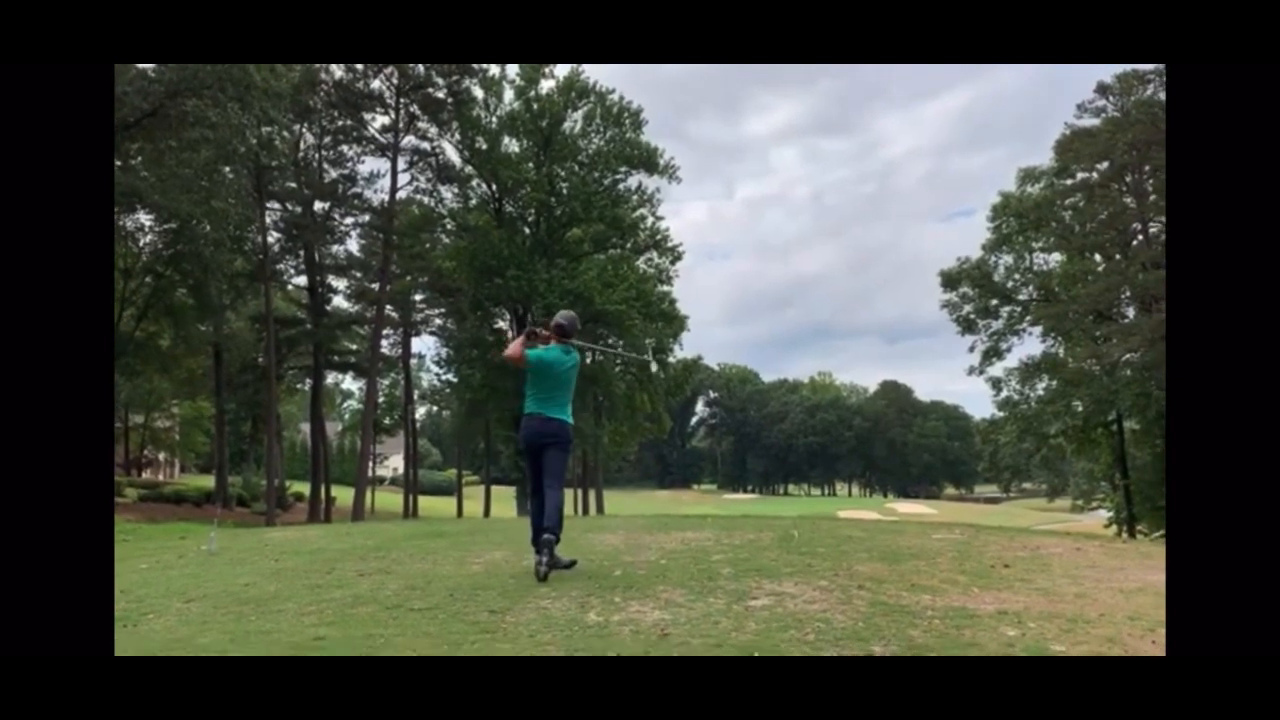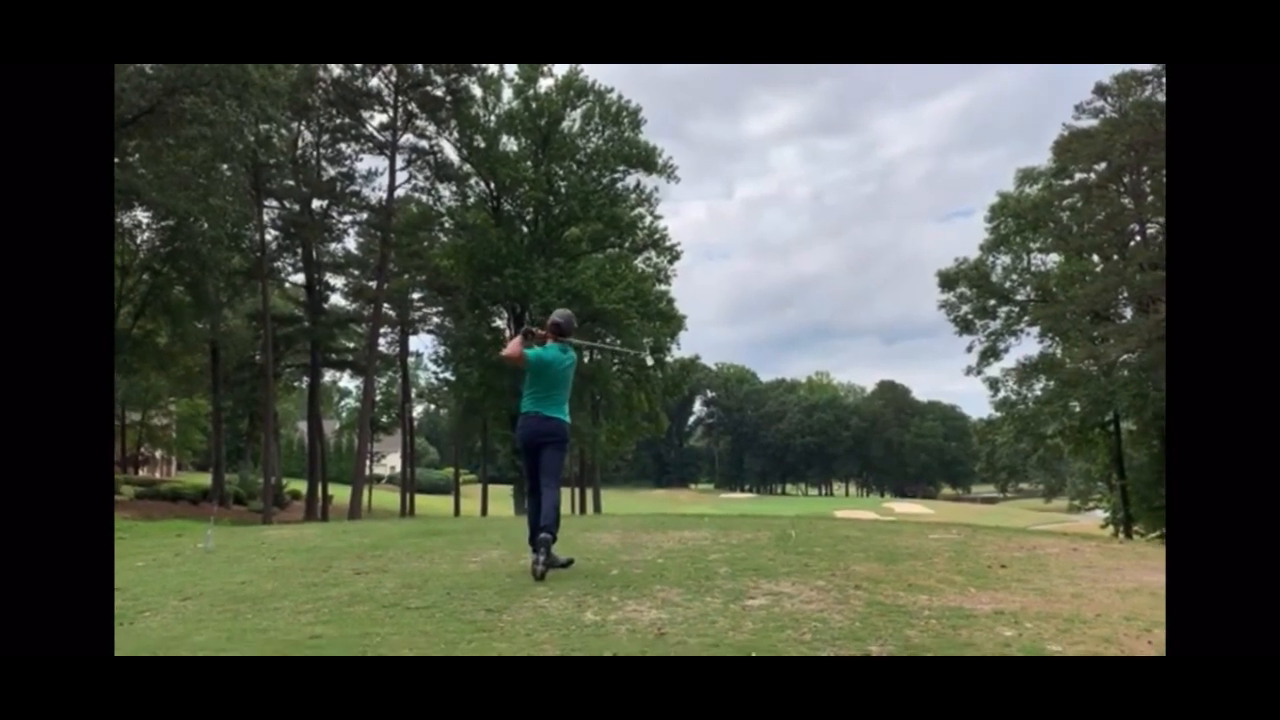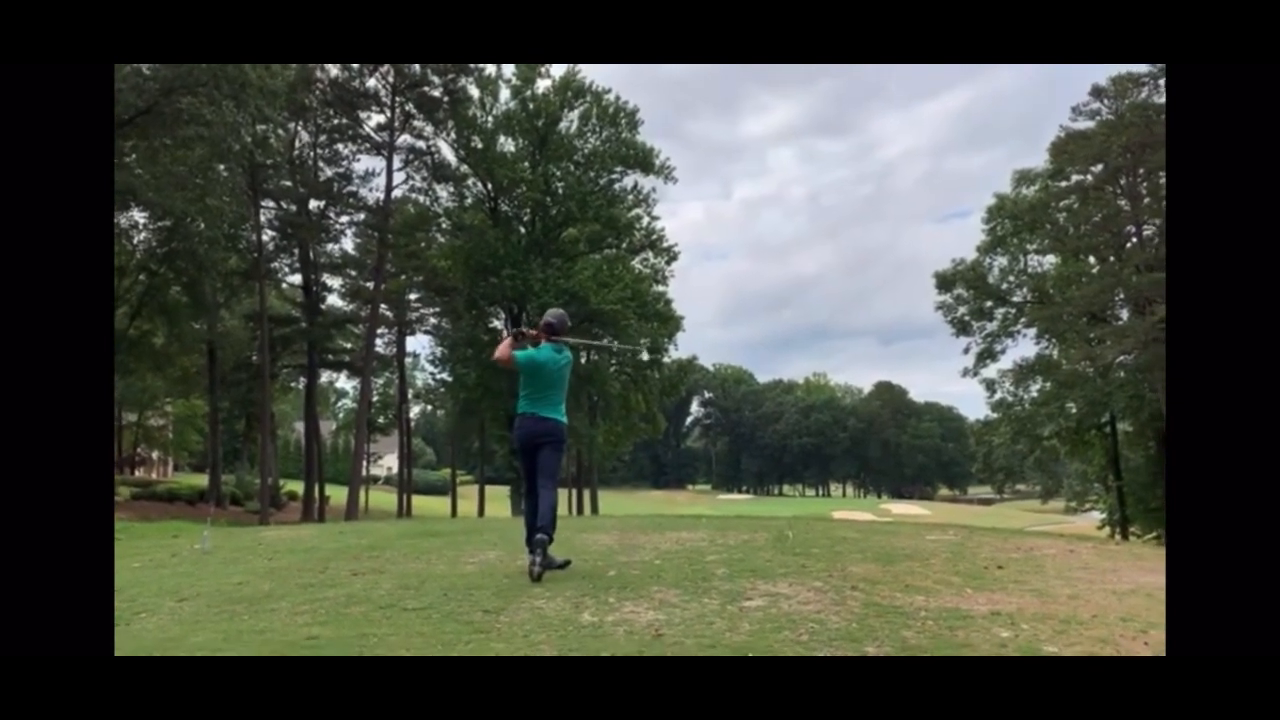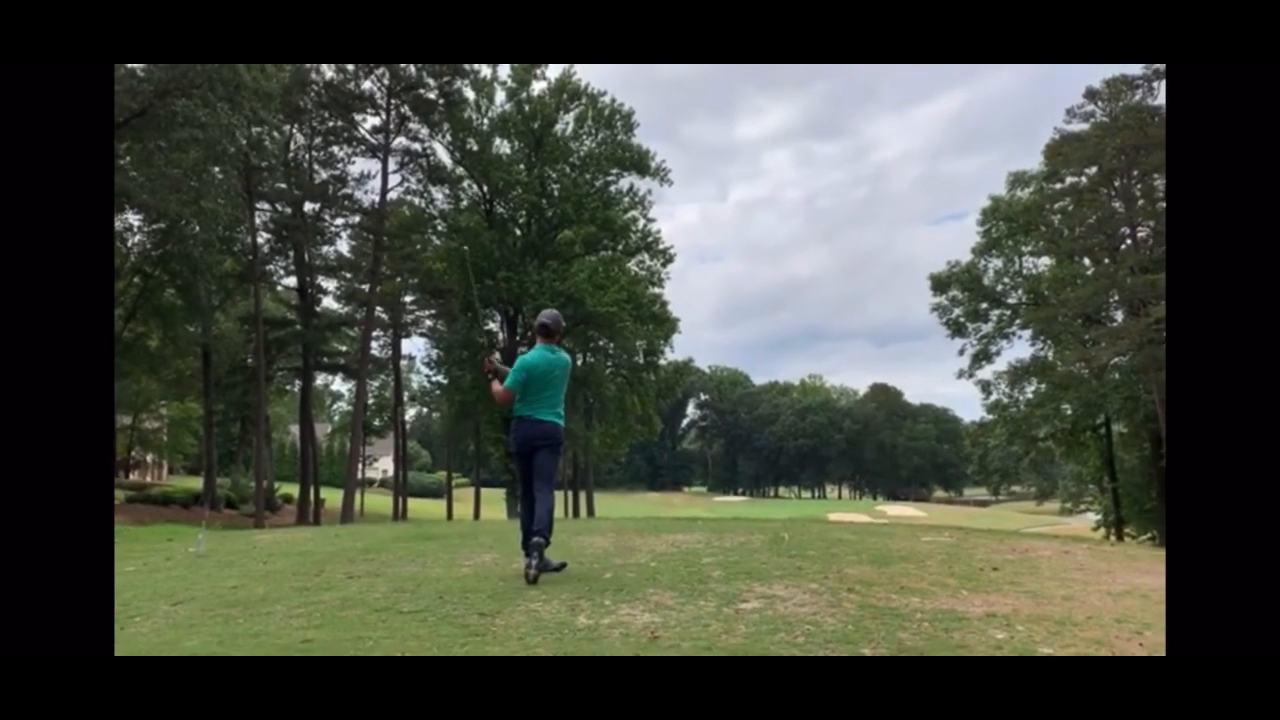
dt=0.3s
person 1, frame 1
left shoulder: (545, 357)
right shoulder: (573, 357)
left elbow: (511, 354)
left wrist: (527, 336)
right wrist: (540, 342)
left hip: (532, 426)
right hip: (559, 428)
left knee: (537, 490)
right knee: (553, 487)
left ankle: (542, 551)
right ankle: (549, 537)
person 1, frame 2
left shoulder: (544, 356)
right shoulder: (570, 356)
left elbow: (510, 354)
left wrist: (523, 336)
right wrist: (540, 341)
left hip: (529, 425)
right hip: (556, 427)
left knee: (534, 488)
right knee: (550, 485)
left ankle: (540, 550)
right ankle: (546, 537)
person 1, frame 3
left shoulder: (537, 357)
right shoulder: (565, 356)
left elbow: (500, 357)
left wrist: (513, 337)
right wrist: (535, 342)
left hip: (526, 426)
right hip: (553, 427)
left knee: (531, 489)
right knee: (547, 486)
left ankle: (536, 550)
right ankle: (543, 538)
person 1, frame 4
left shoulder: (527, 360)
right shoulder: (565, 360)
left elbow: (504, 397)
left wrist: (494, 383)
right wrist: (500, 369)
left hip: (523, 429)
right hip: (551, 430)
left knee: (527, 492)
right knee: (544, 489)
left ankle: (532, 553)
right ankle: (539, 541)
